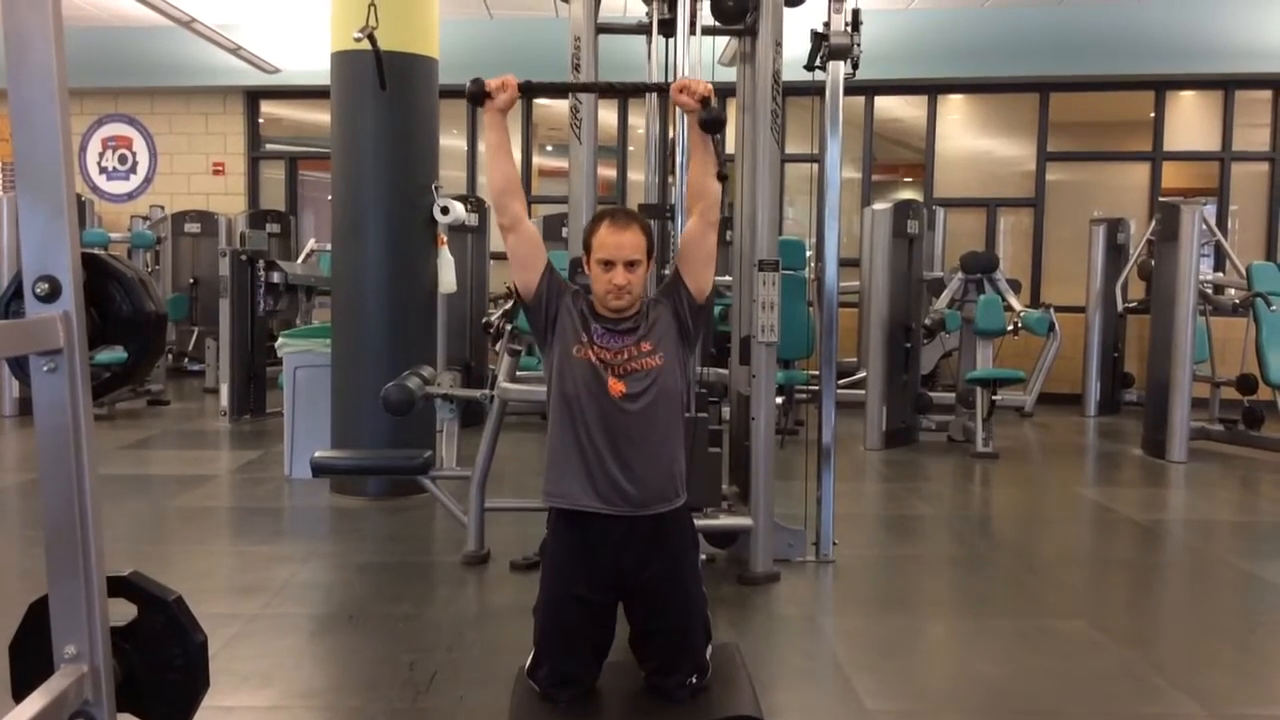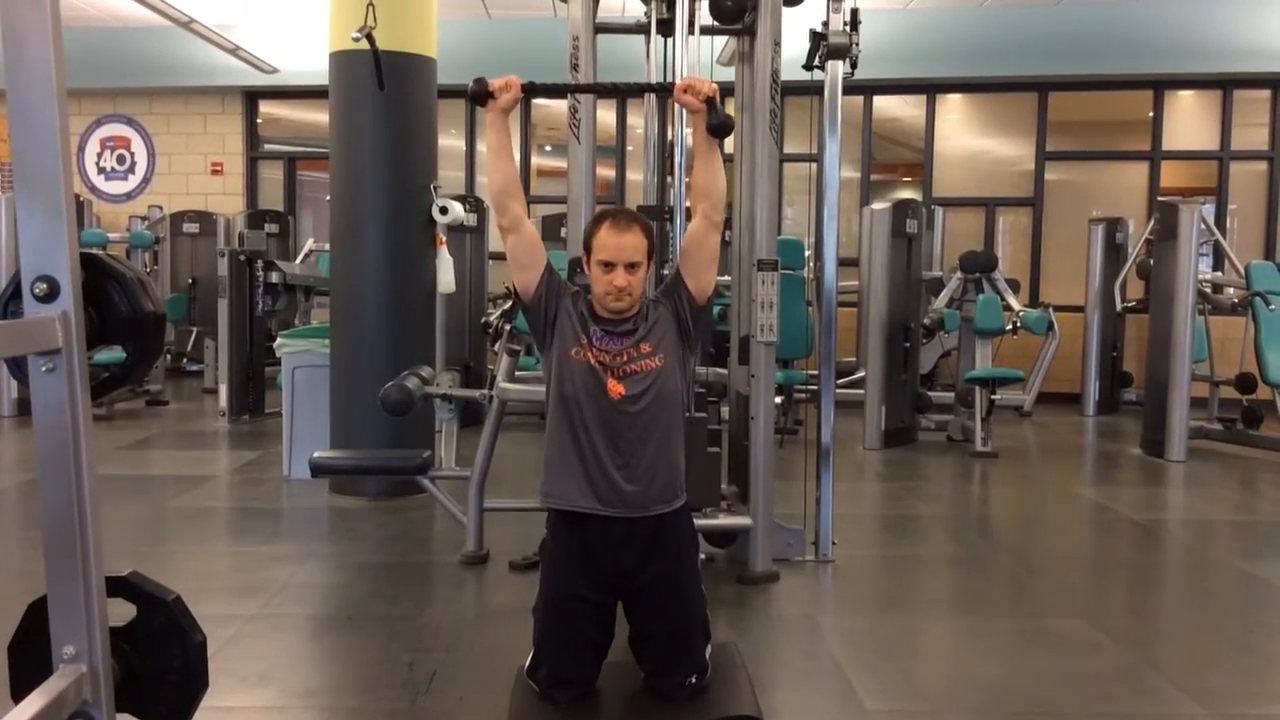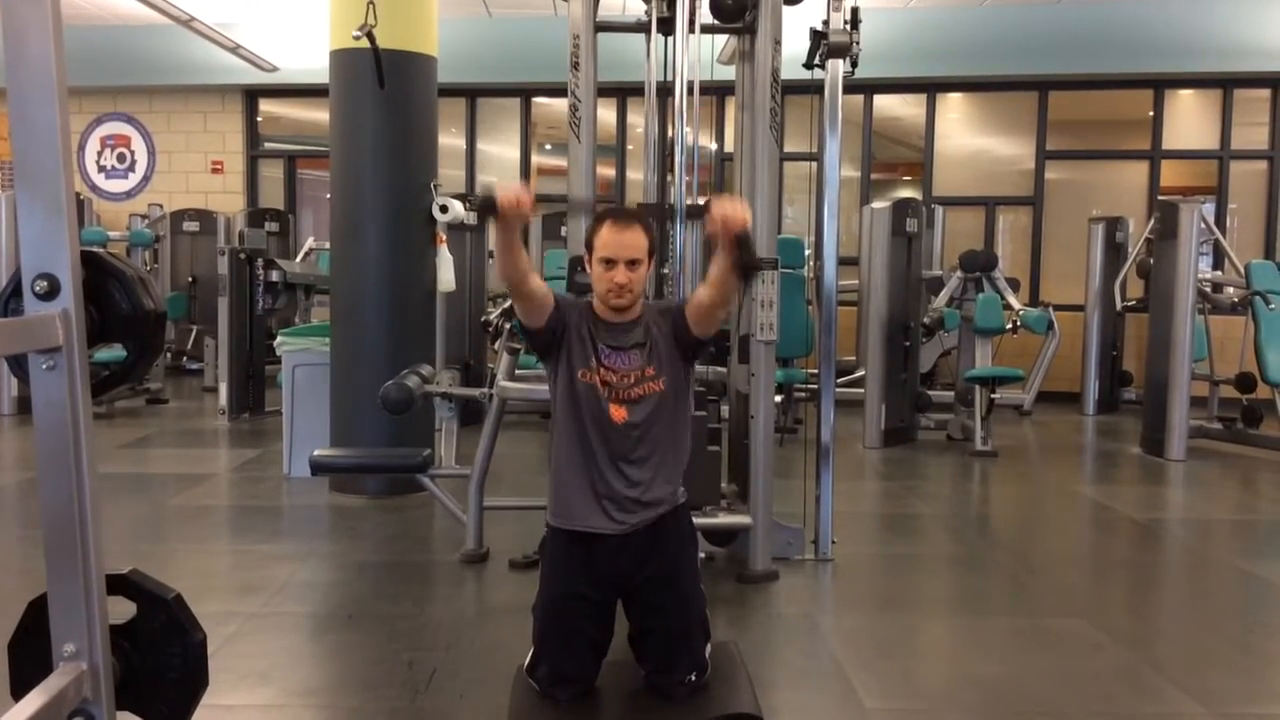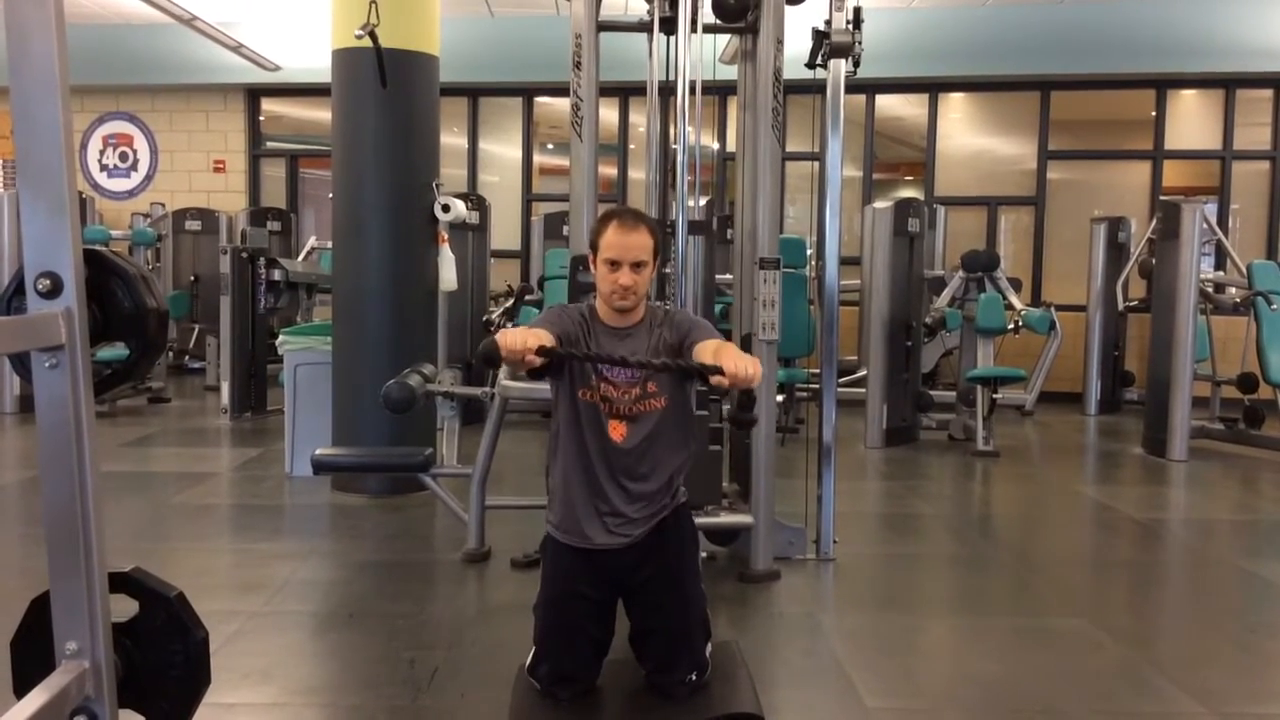
dt=0.5s
person 1, frame 1
left shoulder: (674, 317)
right shoulder: (558, 314)
left elbow: (704, 216)
right elbow: (511, 216)
left wrist: (698, 121)
right wrist: (496, 116)
left hip: (661, 525)
right hip: (577, 525)
left knee: (681, 681)
right knee: (559, 683)
left ankle: (652, 646)
right ankle: (591, 642)
person 1, frame 2
left shoulder: (675, 318)
right shoulder: (557, 316)
left elbow: (709, 217)
right elbow: (510, 217)
left wrist: (700, 121)
right wrist: (497, 117)
left hip: (661, 525)
right hip: (576, 527)
left knee: (680, 682)
right knee: (560, 685)
left ankle: (650, 642)
right ankle: (591, 643)
person 1, frame 3
left shoulder: (675, 329)
right shoulder: (564, 327)
left elbow: (717, 296)
right elbow: (521, 285)
left wrist: (728, 240)
right wrist: (508, 224)
left hip: (661, 528)
right hip: (577, 533)
left knee: (680, 679)
right knee: (558, 682)
left ankle: (650, 644)
right ankle: (592, 640)
person 1, frame 4
left shoulder: (678, 328)
right shoulder: (567, 324)
left elbow: (712, 349)
right elbow: (534, 341)
left wrist: (736, 361)
right wrist: (516, 342)
left hip: (660, 526)
right hip: (578, 533)
left knee: (682, 680)
right knee: (560, 682)
left ankle: (649, 637)
right ankle: (598, 632)
